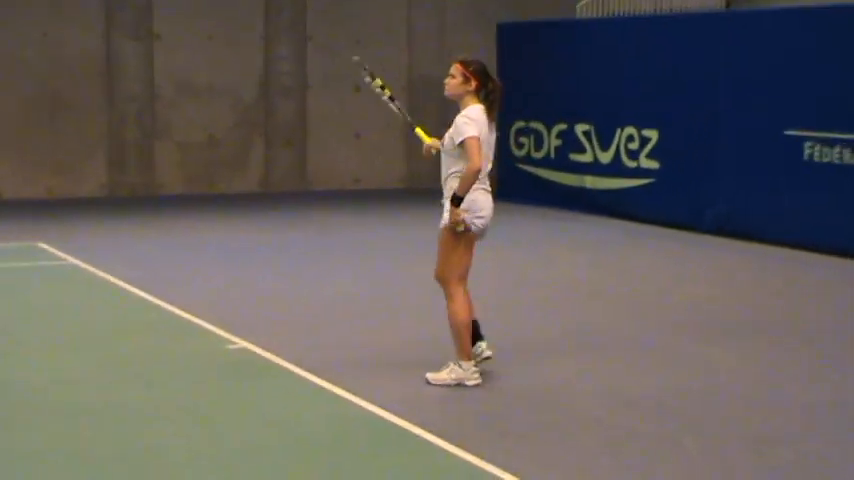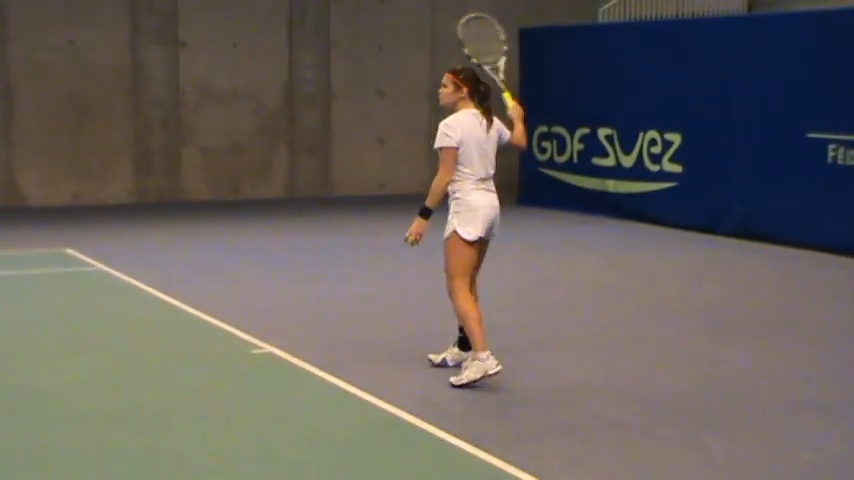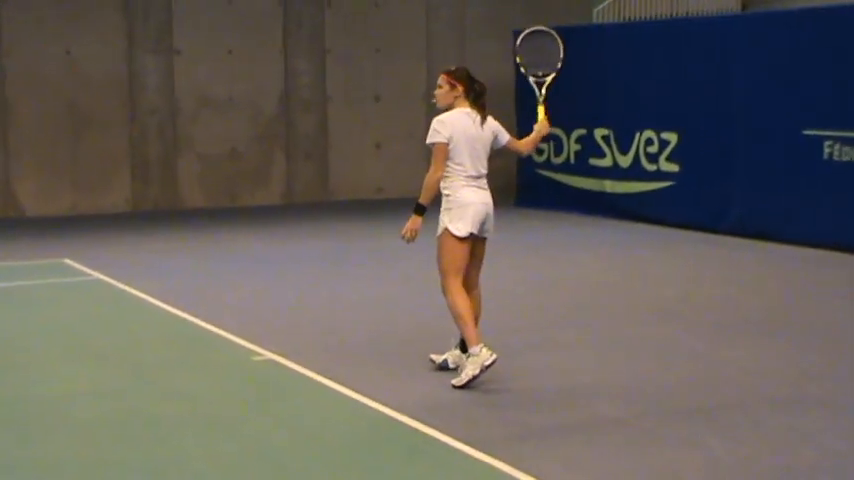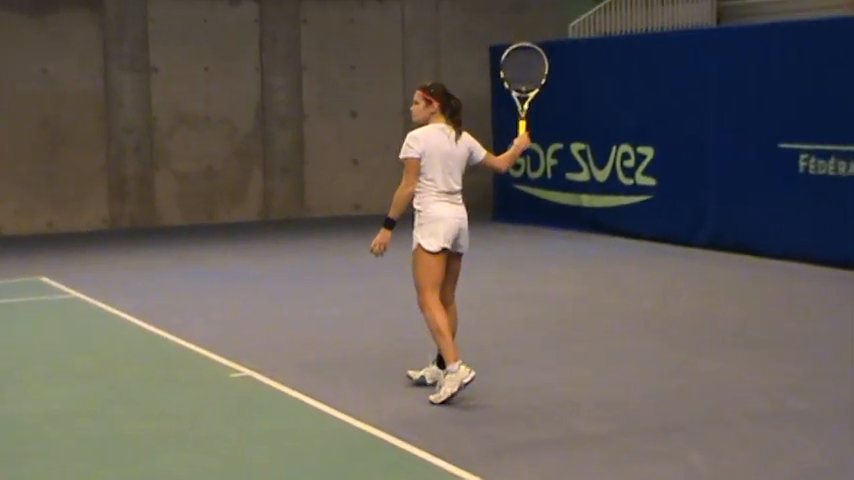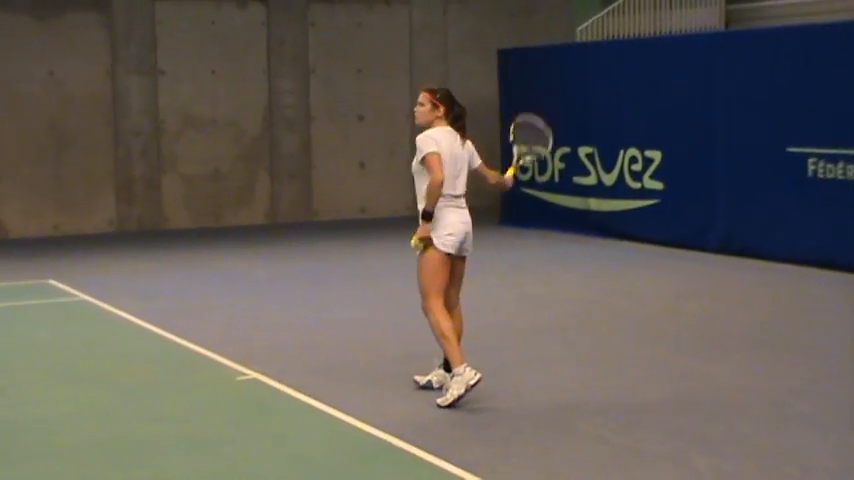
dt=0.5s
person 1, frame 1
left shoulder: (467, 117)
right shoulder: (480, 115)
left elbow: (476, 165)
left wrist: (456, 202)
right wrist: (444, 146)
left hip: (466, 206)
right hip: (473, 205)
left knee: (453, 285)
right knee: (447, 278)
left ankle: (465, 366)
right ankle: (476, 343)
person 1, frame 2
left shoulder: (450, 125)
right shoulder: (491, 121)
left elbow: (444, 178)
right elbow: (521, 141)
left wrist: (423, 217)
right wrist: (517, 117)
left hip: (467, 207)
right hip: (490, 205)
left knee: (458, 287)
right knee: (467, 284)
left ankle: (483, 357)
right ankle: (463, 348)
person 1, frame 3
left shoulder: (443, 122)
right shoulder: (487, 122)
left elbow: (436, 174)
right elbow: (524, 148)
left wrist: (417, 213)
right wrist: (540, 131)
left hip: (459, 204)
right hip: (483, 202)
left knee: (452, 284)
right knee: (470, 284)
left ankle: (477, 351)
right ankle: (464, 351)
person 1, frame 4
left shoulder: (417, 137)
right shoulder: (463, 138)
left elbow: (408, 188)
right elbow: (501, 164)
left wrist: (387, 227)
right wrist: (519, 146)
left hip: (433, 219)
right hip: (458, 218)
left knee: (429, 300)
right knee: (446, 300)
left ankle: (456, 368)
right ankle: (441, 367)
person 1, frame 5
left shoulder: (427, 138)
right shoulder: (462, 141)
left elbow: (438, 178)
right elbow: (491, 178)
left wrist: (425, 219)
right wrist: (506, 180)
left hip: (440, 225)
right hip: (462, 222)
left knee: (432, 303)
right knee: (451, 303)
left ankle: (461, 370)
right ankle: (447, 371)
